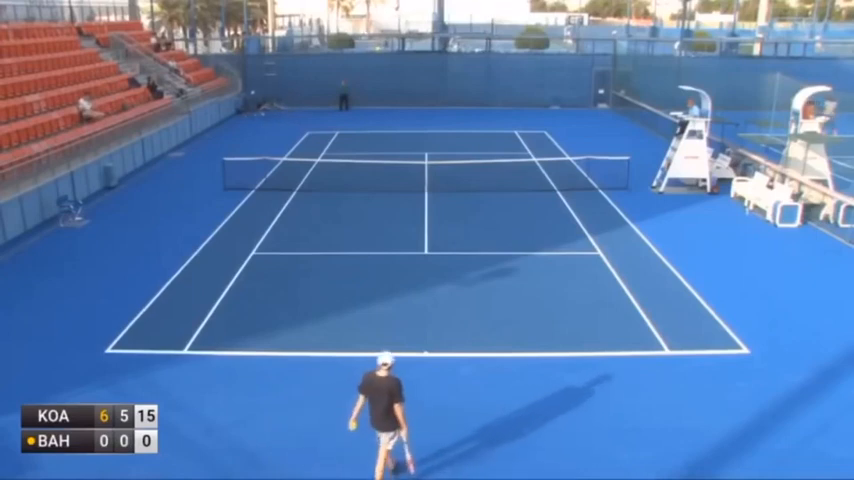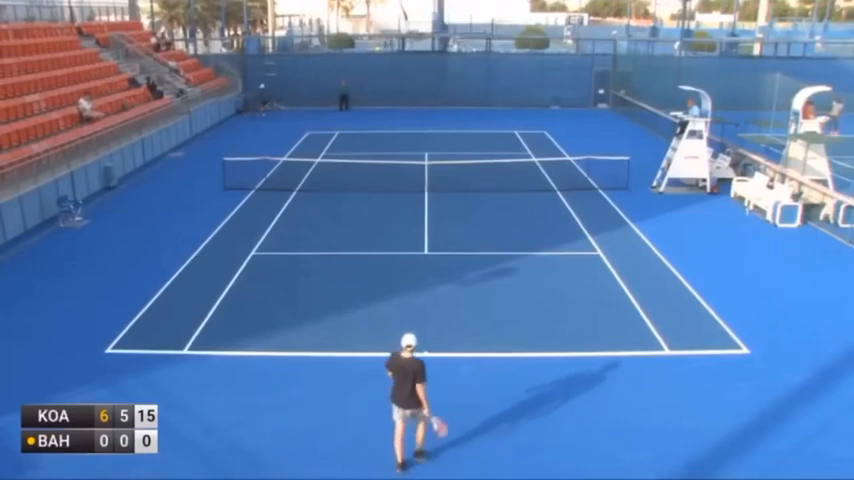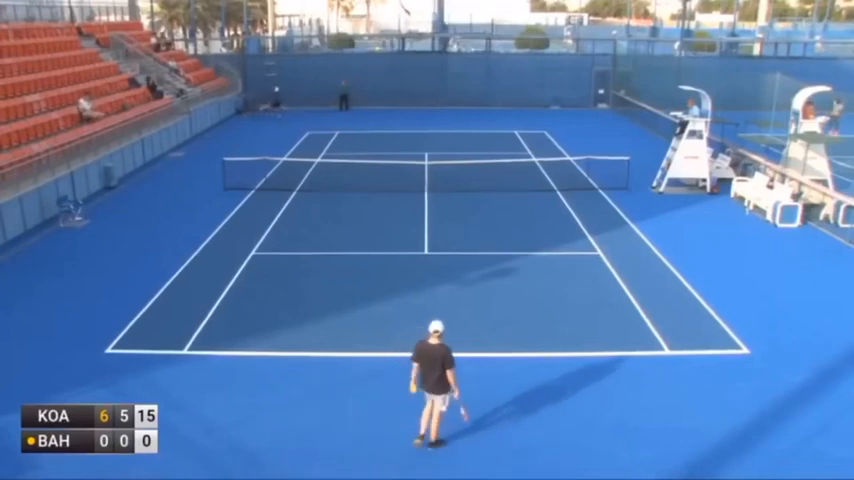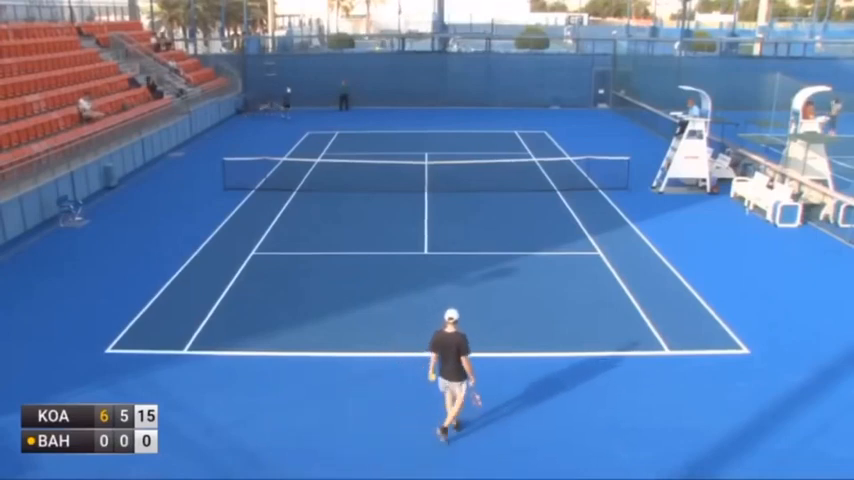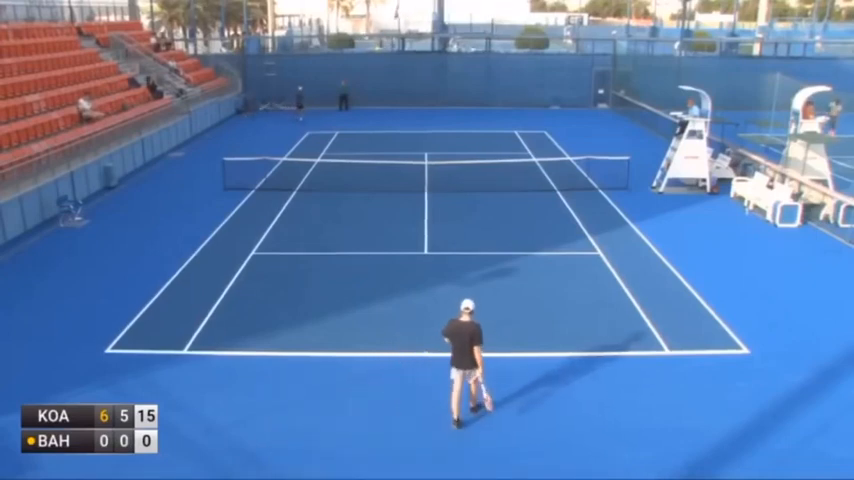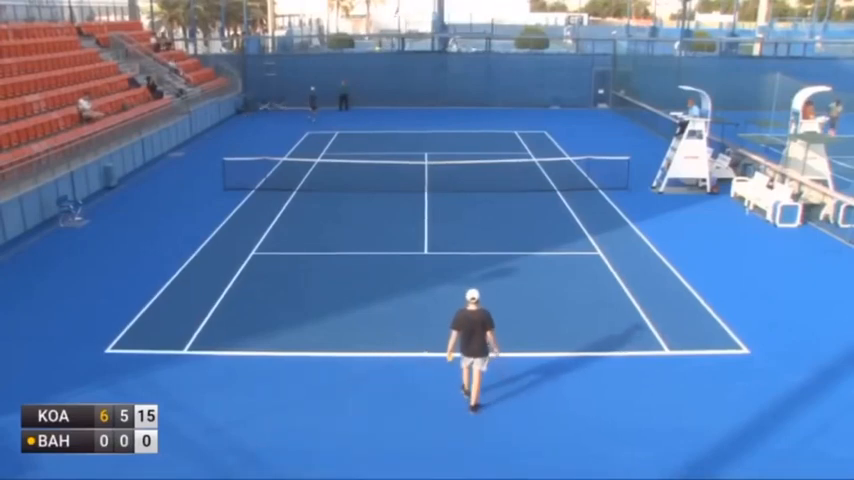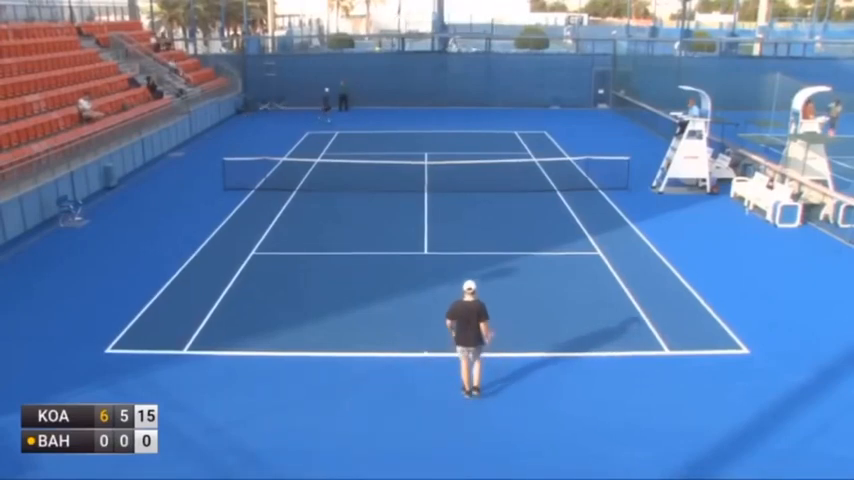
dt=0.5s
person 1, frame 1
left shoulder: (368, 377)
right shoulder: (395, 382)
left elbow: (361, 398)
right elbow: (398, 407)
left wrist: (354, 416)
right wrist: (404, 427)
left hip: (375, 420)
right hip: (390, 424)
left knee: (384, 446)
right knee: (383, 454)
left ankle: (392, 467)
person 1, frame 2
left shoulder: (393, 358)
right shoulder: (418, 364)
right elbow: (420, 387)
right wrist: (426, 406)
left hip: (397, 400)
right hip: (414, 403)
left knee: (399, 430)
right knee: (423, 422)
left ankle: (400, 462)
right ankle: (418, 451)
person 1, frame 3
left shoulder: (420, 346)
right shoulder: (445, 350)
left elbow: (415, 366)
right elbow: (450, 372)
left wrist: (413, 381)
right wrist: (456, 388)
left hip: (426, 385)
right hip: (441, 388)
left knee: (428, 406)
right knee: (436, 414)
left ankle: (421, 435)
right ankle: (433, 441)
person 1, frame 4
left shoulder: (437, 335)
right shoulder: (461, 337)
left elbow: (433, 355)
right elbow: (465, 360)
left wrist: (431, 370)
right wrist: (471, 376)
left hip: (444, 373)
right hip: (458, 375)
left knee: (449, 397)
right knee: (459, 402)
left ankle: (454, 423)
right ankle: (444, 427)
person 1, frame 5
left shoulder: (452, 324)
right shoulder: (475, 327)
left elbow: (447, 339)
right elbow: (477, 349)
right wrist: (481, 367)
left hip: (456, 362)
right hip: (472, 363)
left knee: (456, 390)
right knee: (474, 383)
left ankle: (456, 419)
right ankle: (473, 406)
person 1, frame 6
left shoulder: (460, 314)
right shoulder: (485, 314)
left elbow: (454, 334)
right elbow: (490, 334)
left wrist: (449, 350)
right wrist: (495, 347)
left hip: (466, 350)
right hip: (481, 351)
left knee: (466, 369)
right knee: (477, 377)
left ankle: (466, 391)
right ankle: (473, 405)
person 1, frame 7
left shoulder: (456, 305)
right shoulder: (480, 305)
left elbow: (449, 323)
right elbow: (484, 325)
left wrist: (453, 330)
right wrist: (487, 337)
left hip: (461, 340)
right hip: (476, 340)
left knee: (464, 363)
right knee: (477, 361)
left ankle: (467, 389)
right ankle: (476, 387)
